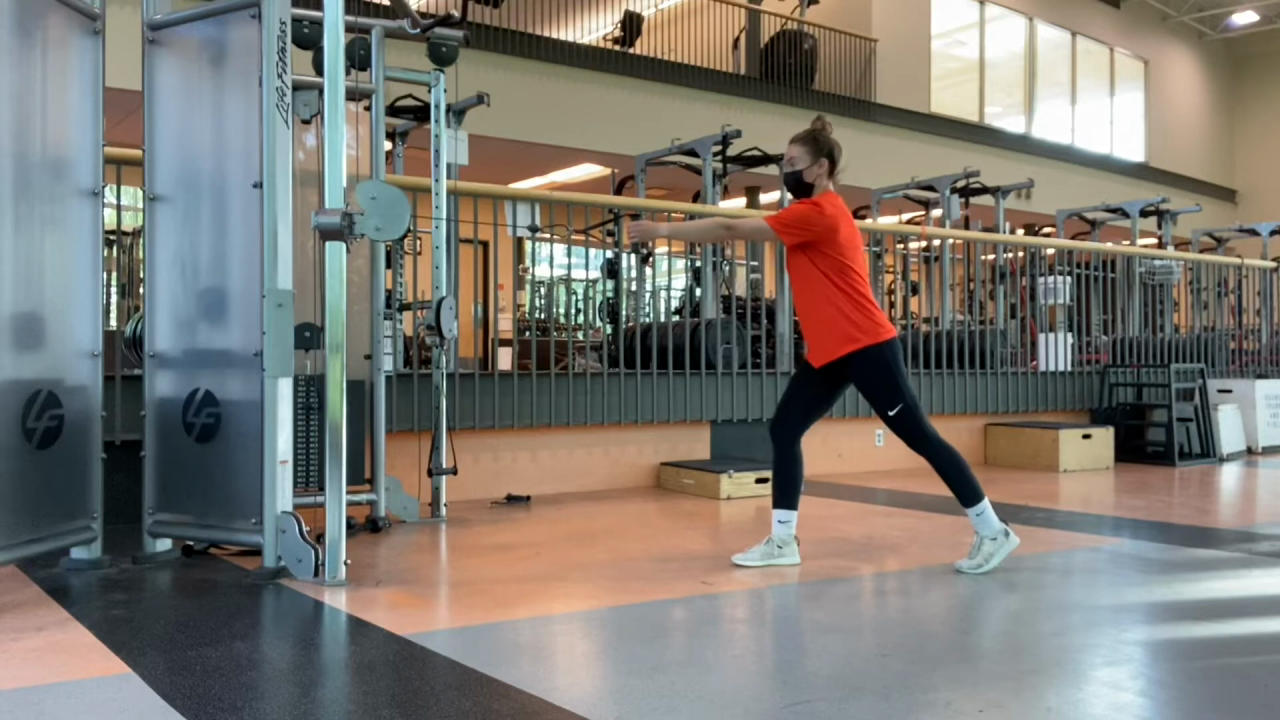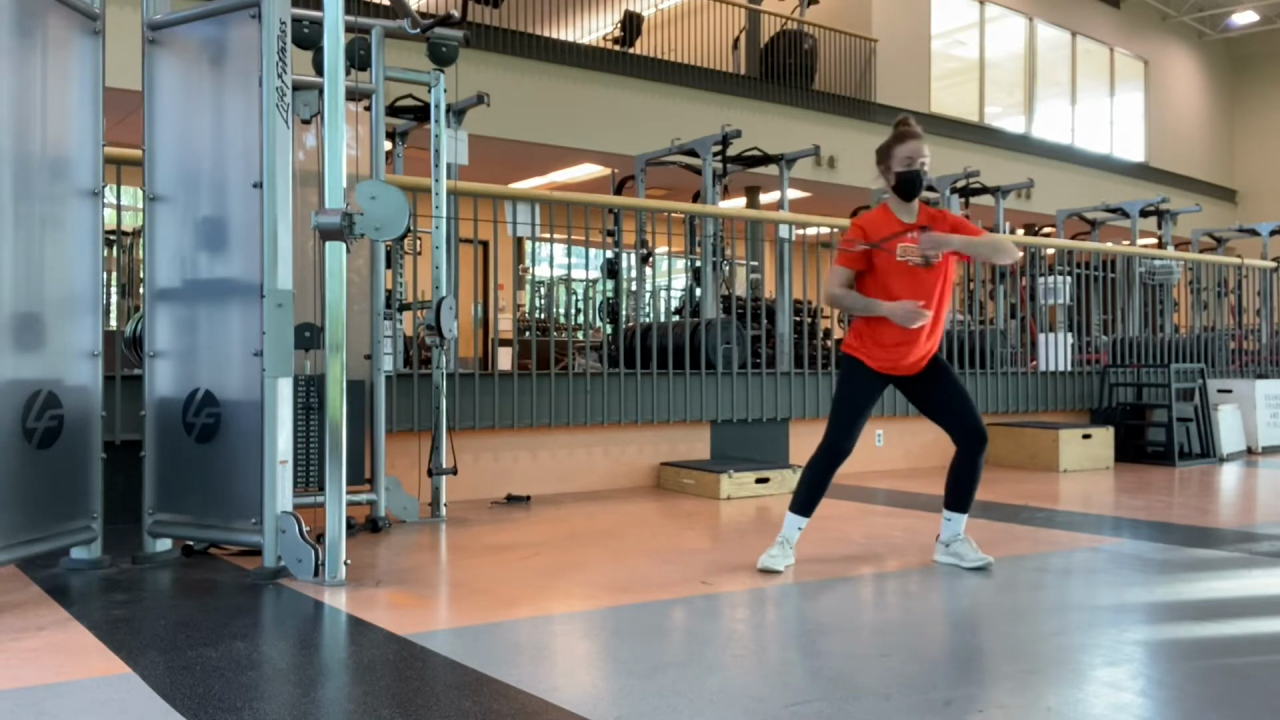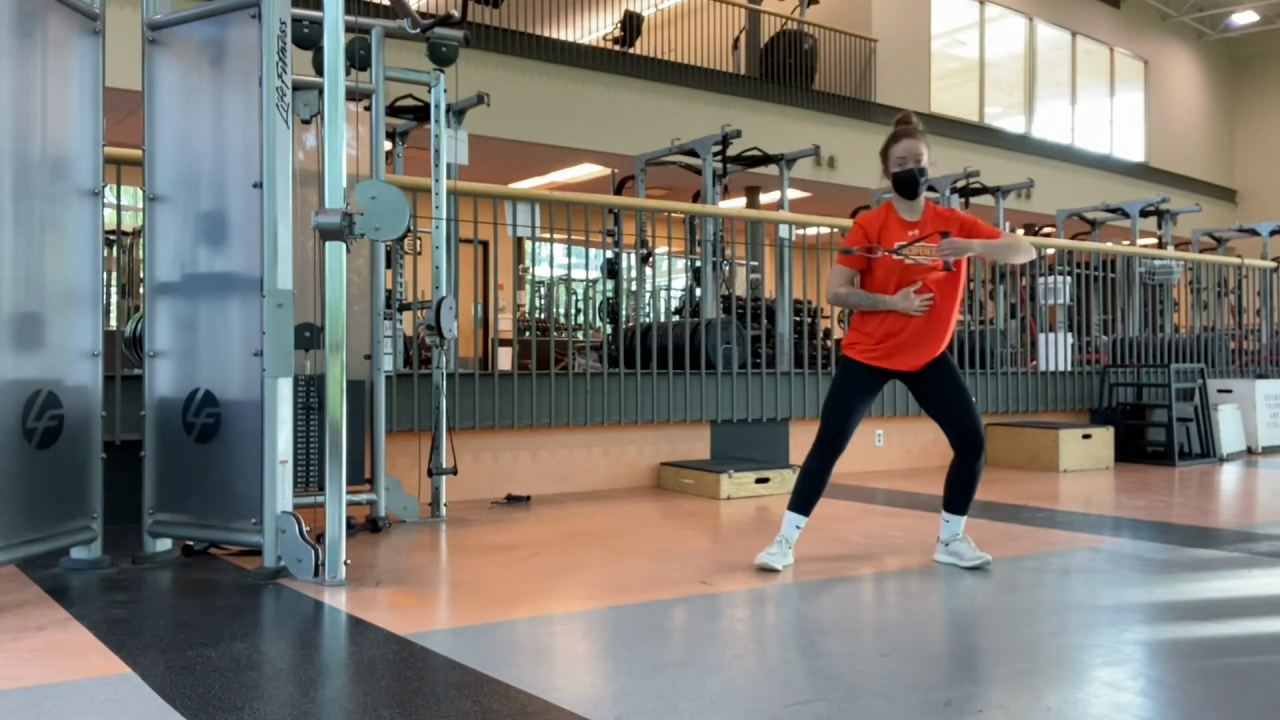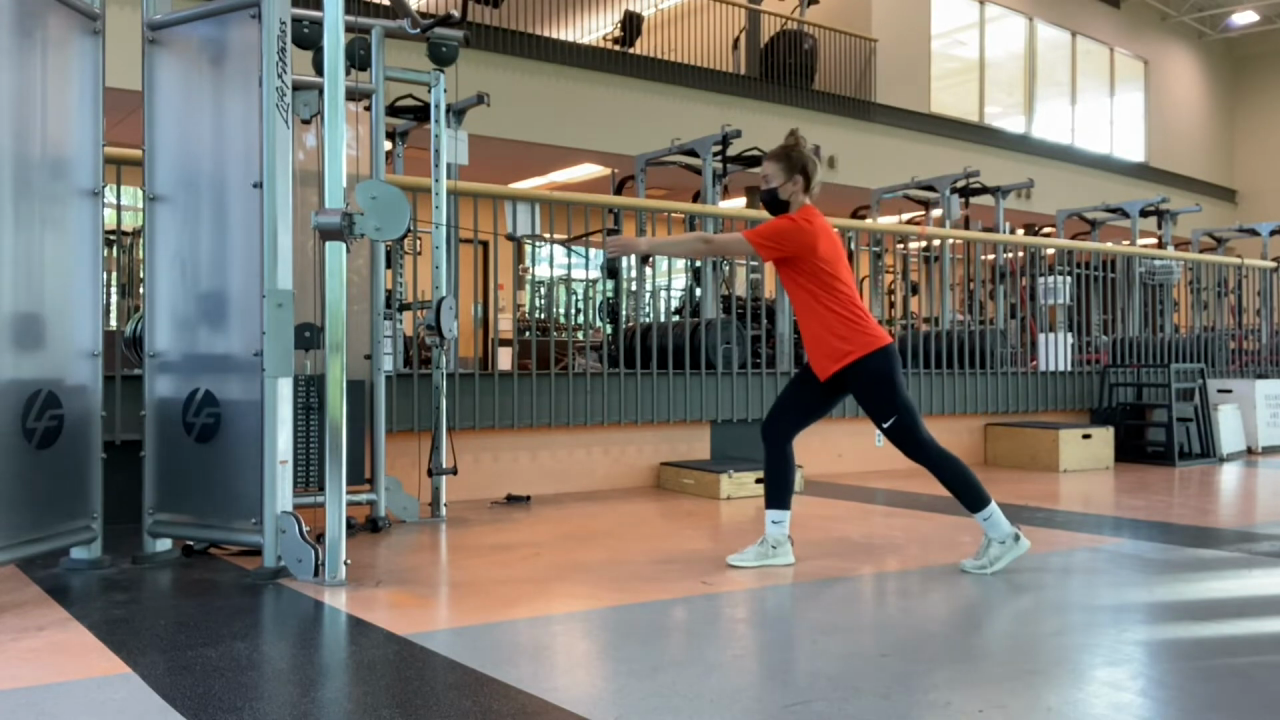
dt=1s
person 1, frame 1
left shoulder: (819, 212)
right shoulder: (814, 215)
left elbow: (731, 229)
left wrist: (661, 230)
right wrist: (817, 340)
left hip: (867, 348)
right hip: (830, 354)
left knee: (919, 437)
right knee: (783, 431)
left ankle: (992, 531)
right ankle: (782, 541)
person 1, frame 2
left shoulder: (946, 223)
right shoulder: (867, 228)
left elbow: (1008, 253)
right elbow: (834, 292)
left wrist: (954, 242)
right wrist: (886, 309)
left hip: (923, 358)
right hip: (867, 355)
left knee: (974, 437)
right knee: (837, 445)
left ankle: (951, 539)
right ankle: (786, 540)
person 1, frame 3
left shoulder: (953, 223)
right shoulder: (870, 225)
left elbow: (1025, 251)
right elbow: (835, 292)
left wrist: (975, 247)
right wrist: (892, 301)
left hip: (929, 355)
right hip: (867, 354)
left knee: (971, 441)
right knee: (829, 441)
left ankle: (951, 539)
right ankle: (785, 540)
person 1, frame 4
left shoulder: (796, 229)
right shoulder: (803, 228)
left elbow: (712, 245)
left wrist: (642, 245)
left hip: (865, 358)
right hip: (829, 361)
left knee: (918, 447)
right knee: (775, 431)
left ankle: (1003, 534)
right ankle: (776, 541)
